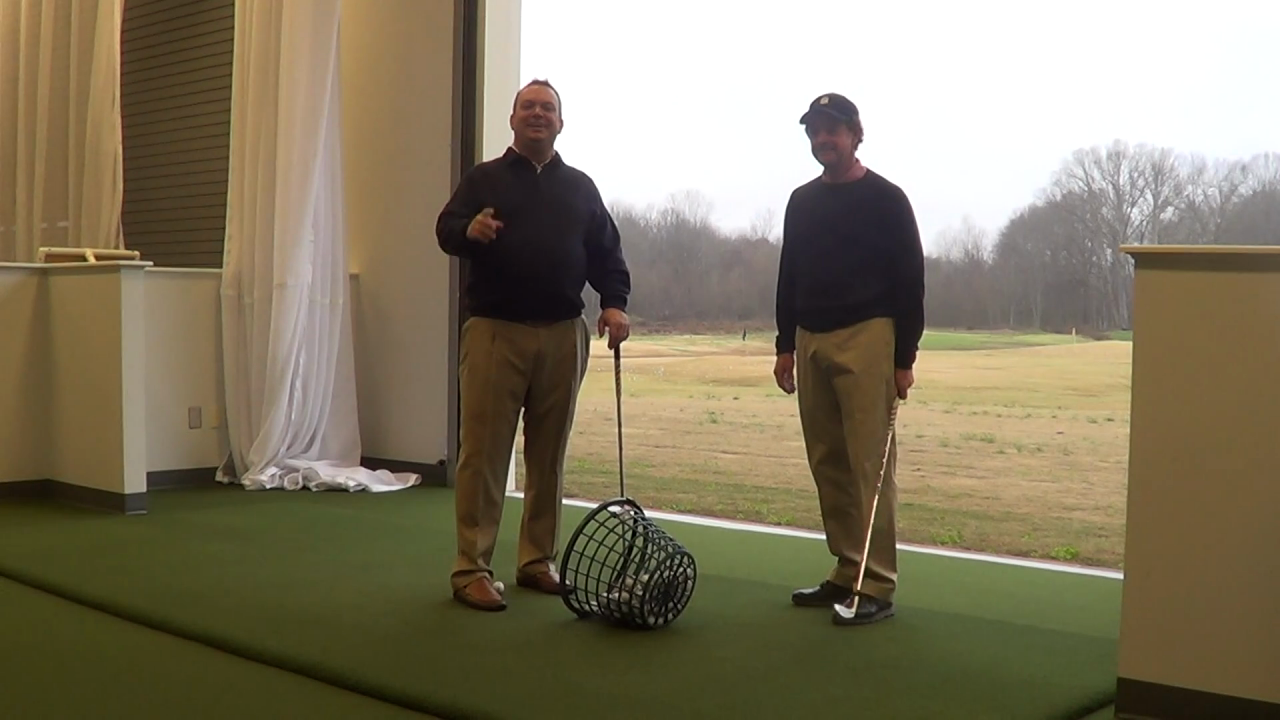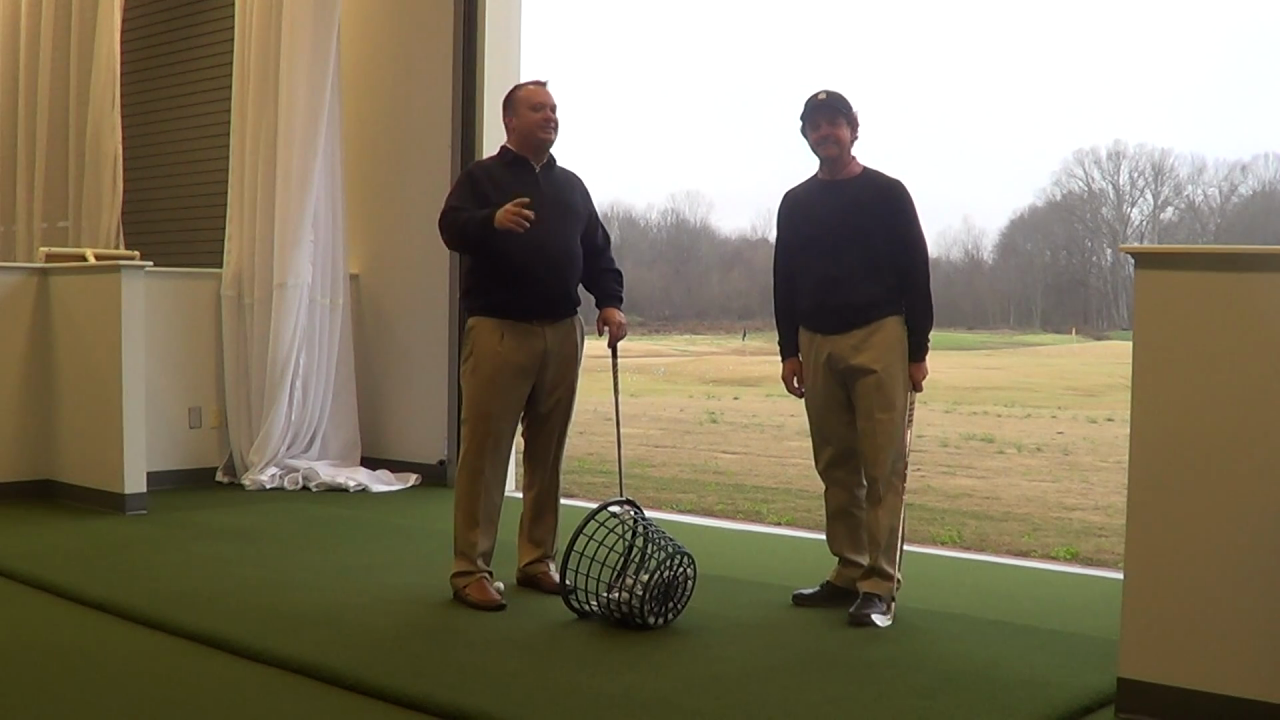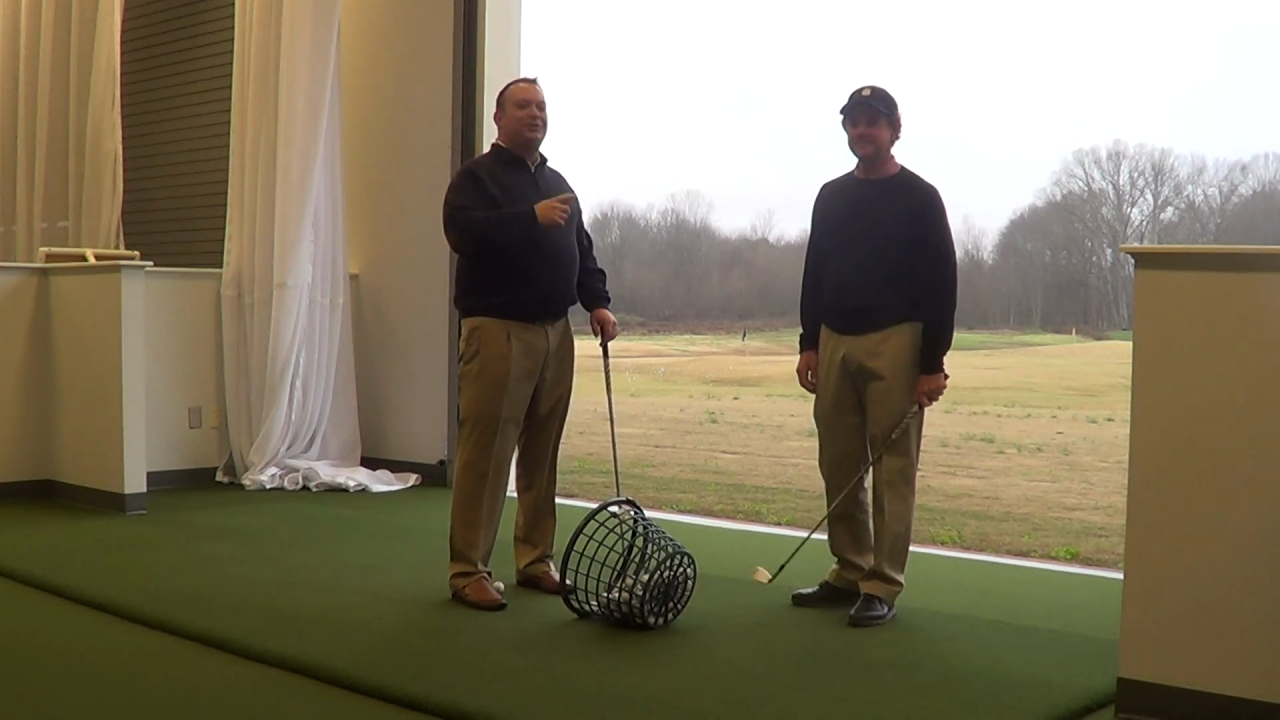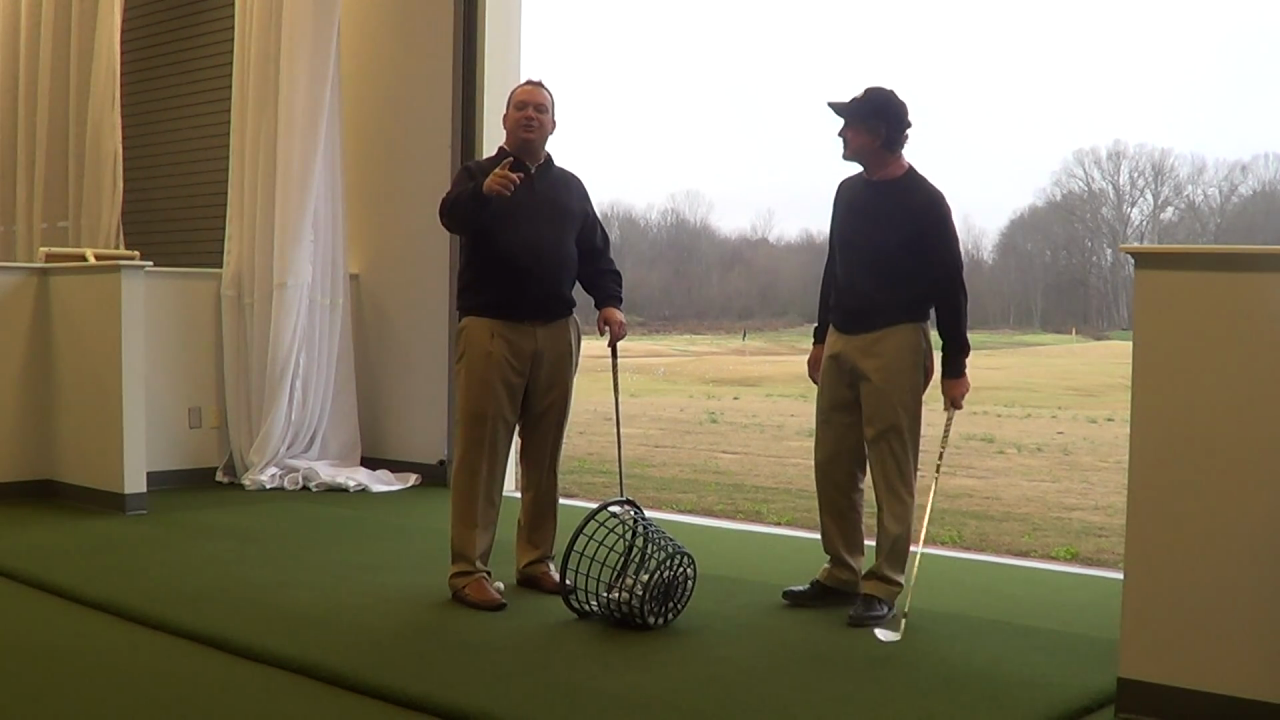
dt=0.7s
person 1, frame 1
left shoulder: (886, 199)
right shoulder: (801, 201)
left elbow: (909, 282)
right elbow: (789, 276)
left wrist: (905, 357)
right wrist: (786, 343)
left hip: (865, 338)
right hip: (812, 342)
left knee: (869, 462)
right knee: (829, 464)
left ankle: (876, 584)
right ankle: (846, 571)
person 1, frame 2
left shoulder: (887, 194)
right shoulder: (796, 202)
left elbow: (915, 274)
right elbow: (785, 281)
left wrist: (917, 349)
right wrist: (790, 349)
left hip: (878, 339)
right hip: (819, 344)
left knee: (882, 465)
right knee: (835, 465)
left ankle: (879, 581)
right ankle: (848, 572)
person 1, frame 3
left shoulder: (919, 198)
right shoulder: (831, 196)
left elbow: (941, 285)
right elbow: (814, 274)
left wrist: (933, 362)
right wrist: (809, 343)
left hip: (895, 344)
right hip: (837, 344)
left knee: (893, 469)
right knee: (838, 467)
left ankle: (882, 584)
right ankle: (849, 572)
person 1, frame 4
left shoulder: (923, 201)
right shoulder: (848, 192)
left elbow: (949, 287)
left wrist: (954, 367)
right wrist: (821, 335)
left hip: (895, 344)
right hip: (842, 343)
left knee: (891, 469)
right knee: (833, 464)
left ankle: (882, 584)
right ankle: (841, 572)
person 2, frame 1
left shoulder: (580, 186)
right shoulder: (484, 179)
left elbow: (607, 250)
right elbow: (447, 229)
left wrist: (614, 302)
right wrist: (469, 229)
left hip: (563, 334)
right hip: (495, 332)
left knee: (549, 454)
right knee: (484, 452)
left ankle: (538, 560)
right ankle: (471, 568)
person 2, frame 2
left shoulder: (570, 184)
right shoulder: (481, 177)
left elbow: (597, 249)
right elbow: (454, 231)
left wrist: (610, 301)
right wrist: (494, 221)
left hip: (562, 332)
right hip: (497, 331)
left knee: (547, 453)
right knee: (484, 450)
left ankle: (537, 559)
right ankle: (470, 569)
person 2, frame 3
left shoulder: (556, 181)
right shoulder: (476, 176)
left elbow: (581, 249)
right elbow: (464, 236)
left wrist: (597, 302)
right wrist: (531, 216)
left hip: (555, 331)
right hip: (496, 330)
left knee: (542, 452)
right knee: (485, 452)
left ankle: (535, 559)
right ankle: (468, 569)
person 2, frame 4
left shoulder: (570, 186)
right shoulder: (478, 175)
left elbow: (595, 252)
right elbow: (452, 217)
left wrist: (609, 301)
right wrist: (485, 191)
left hip: (556, 332)
right hip: (490, 330)
left knee: (544, 452)
right knee: (481, 451)
left ankle: (536, 559)
right ankle: (468, 570)
